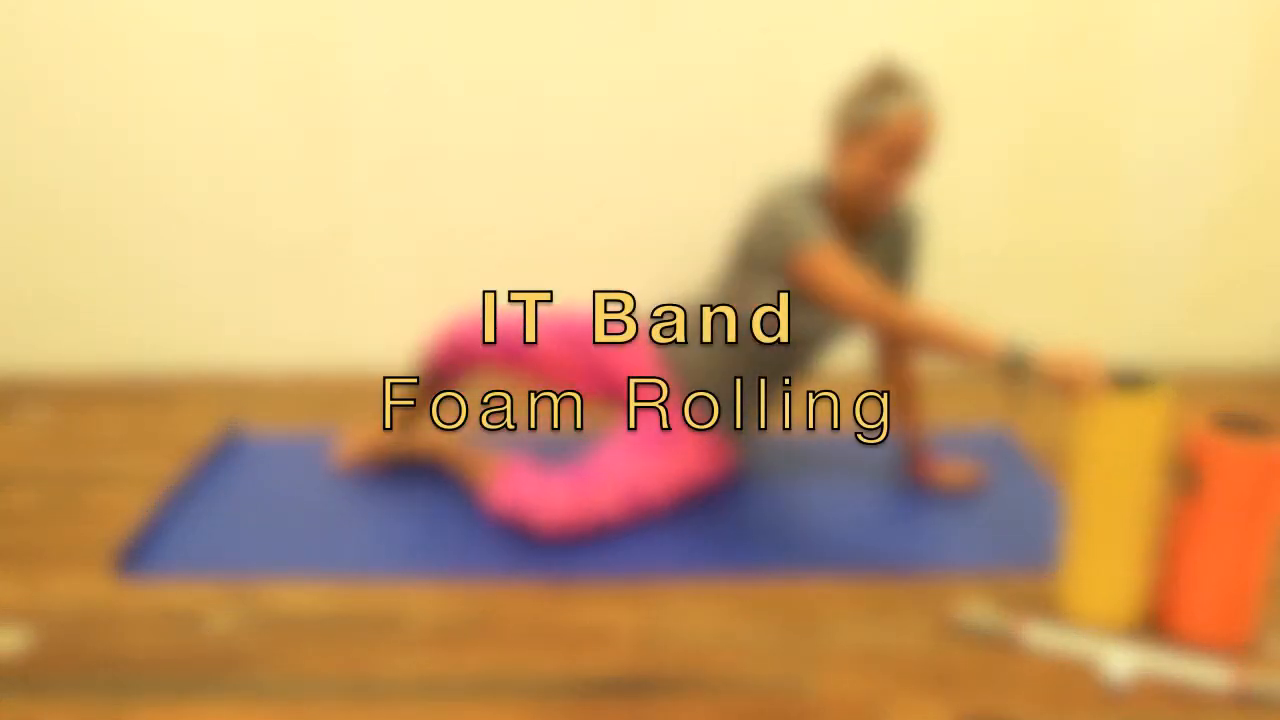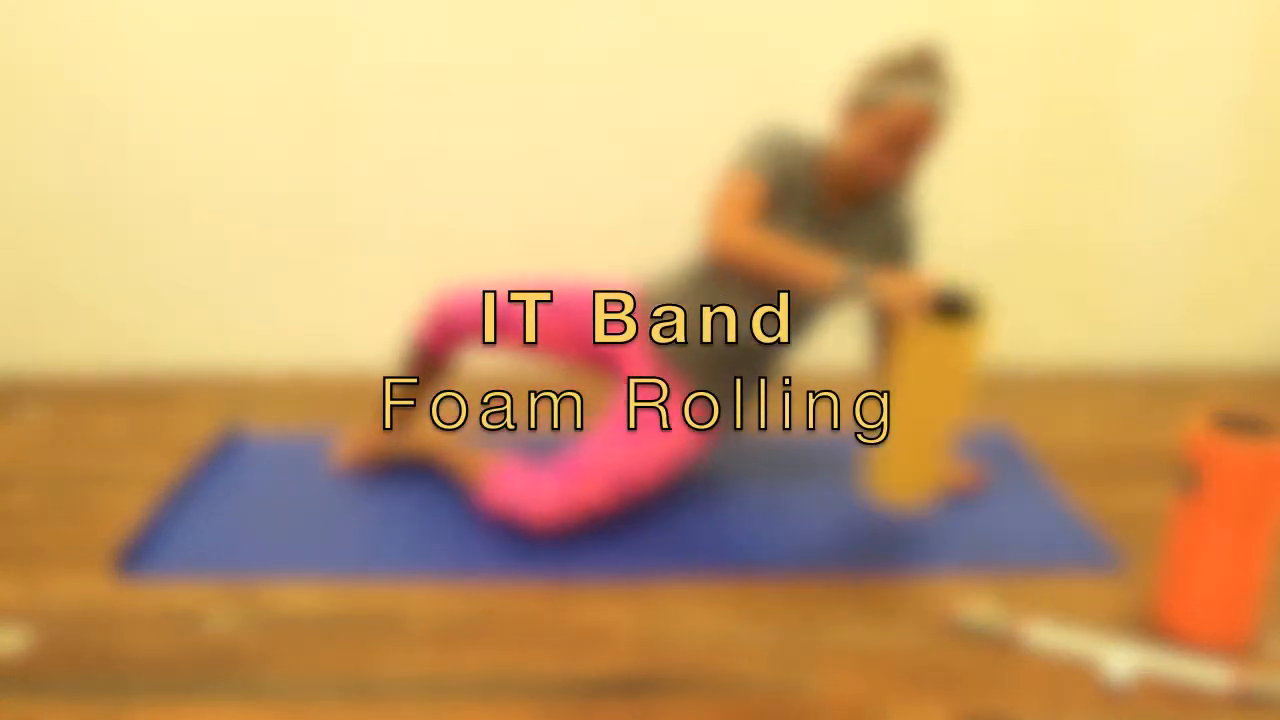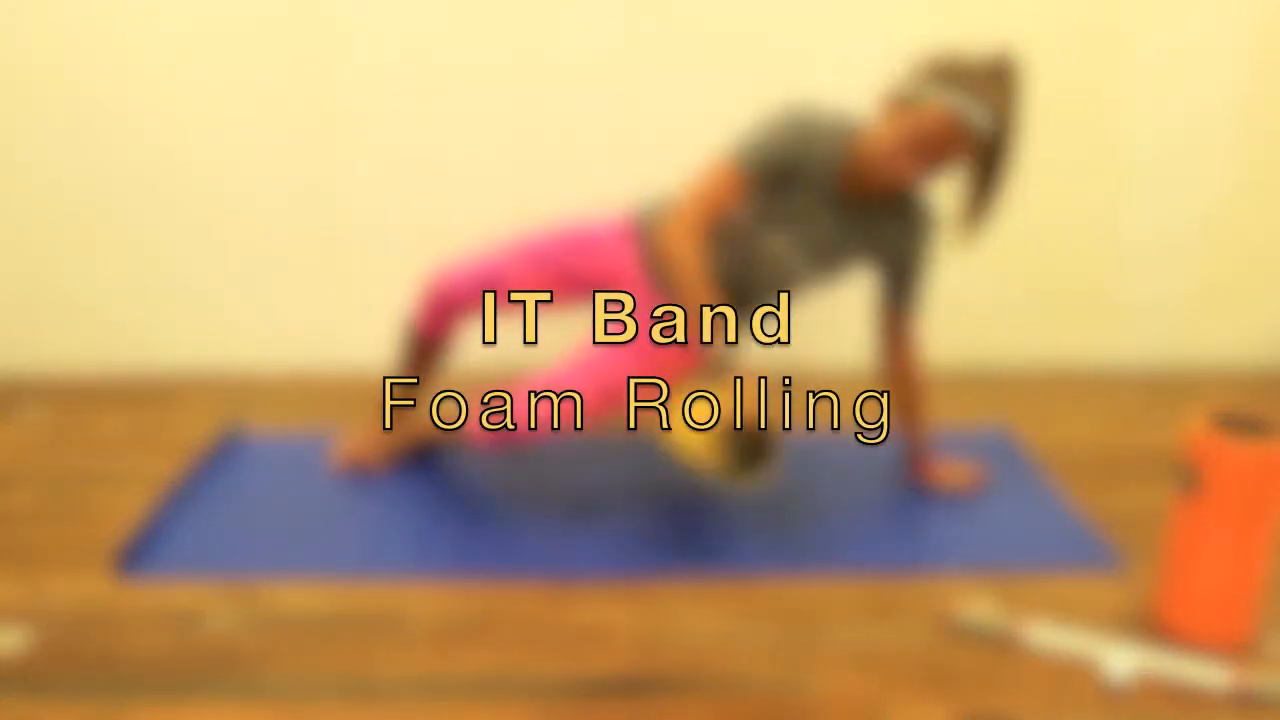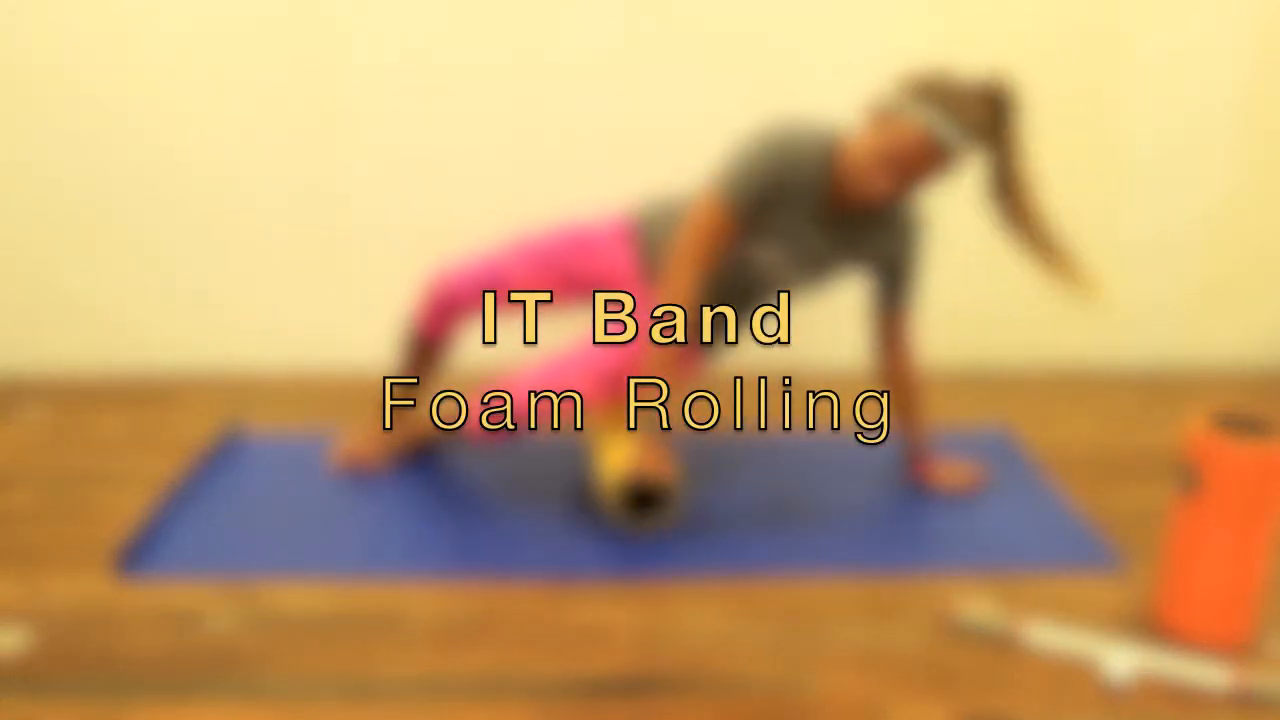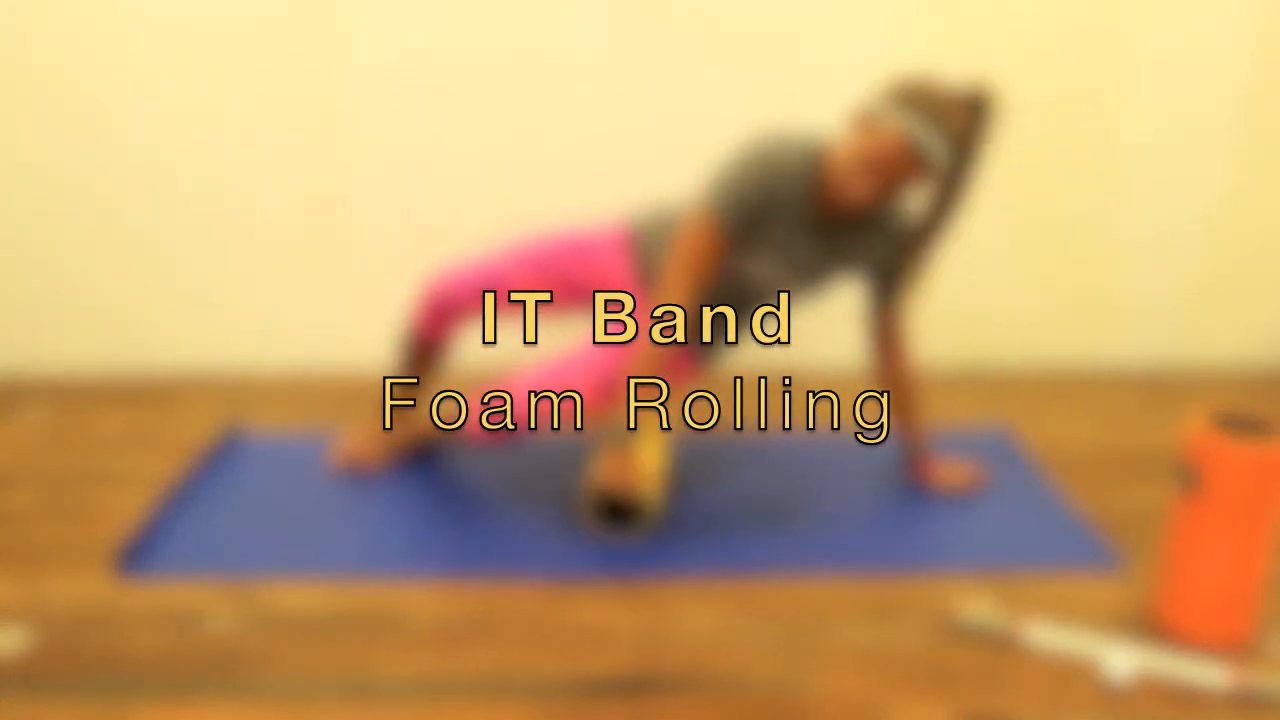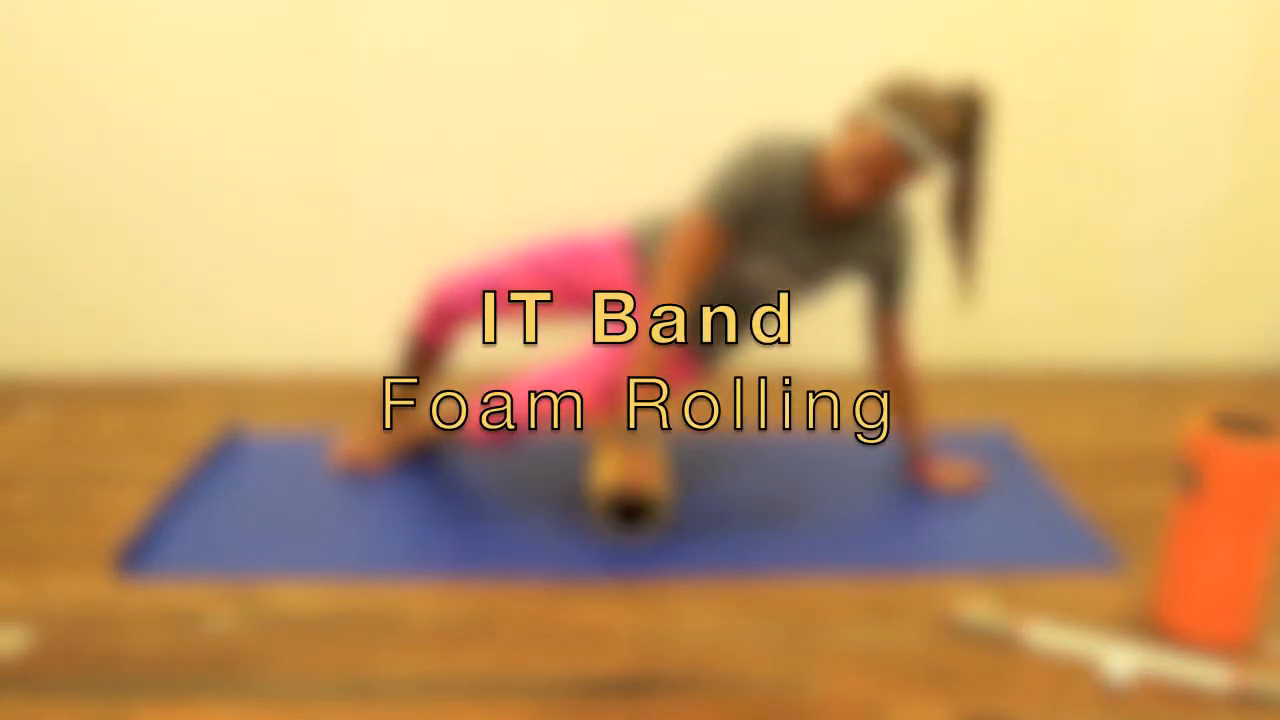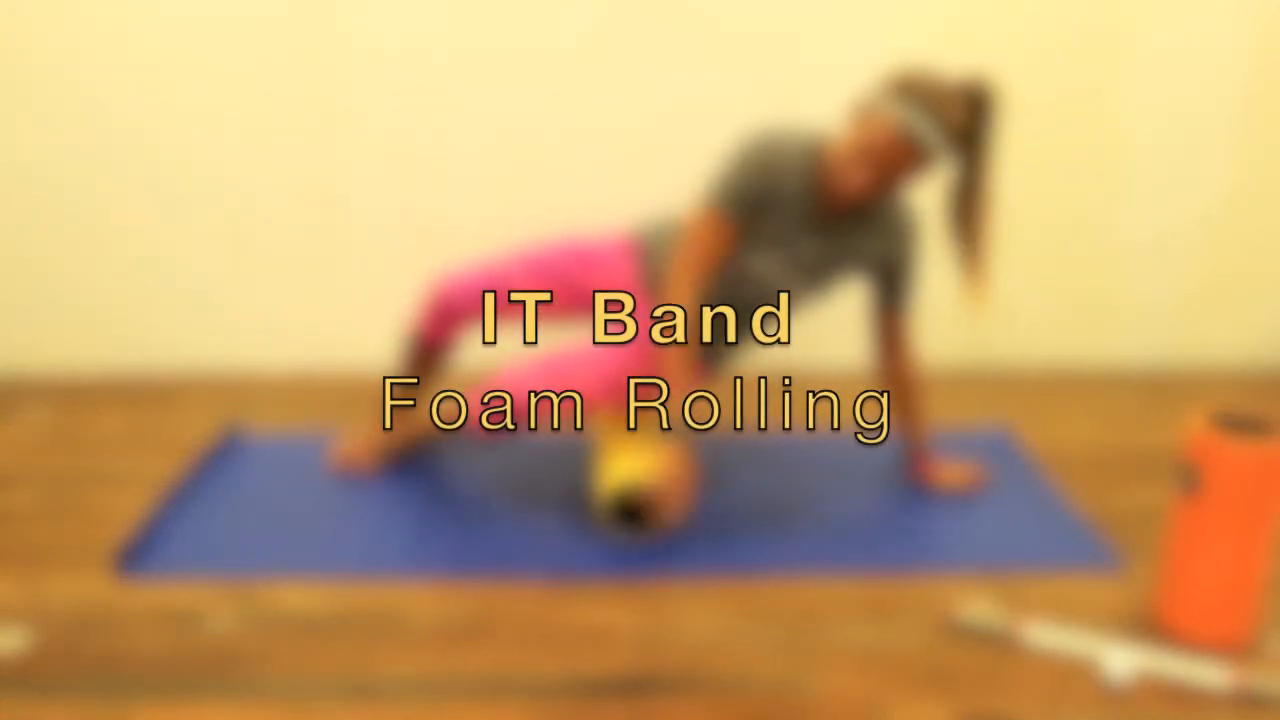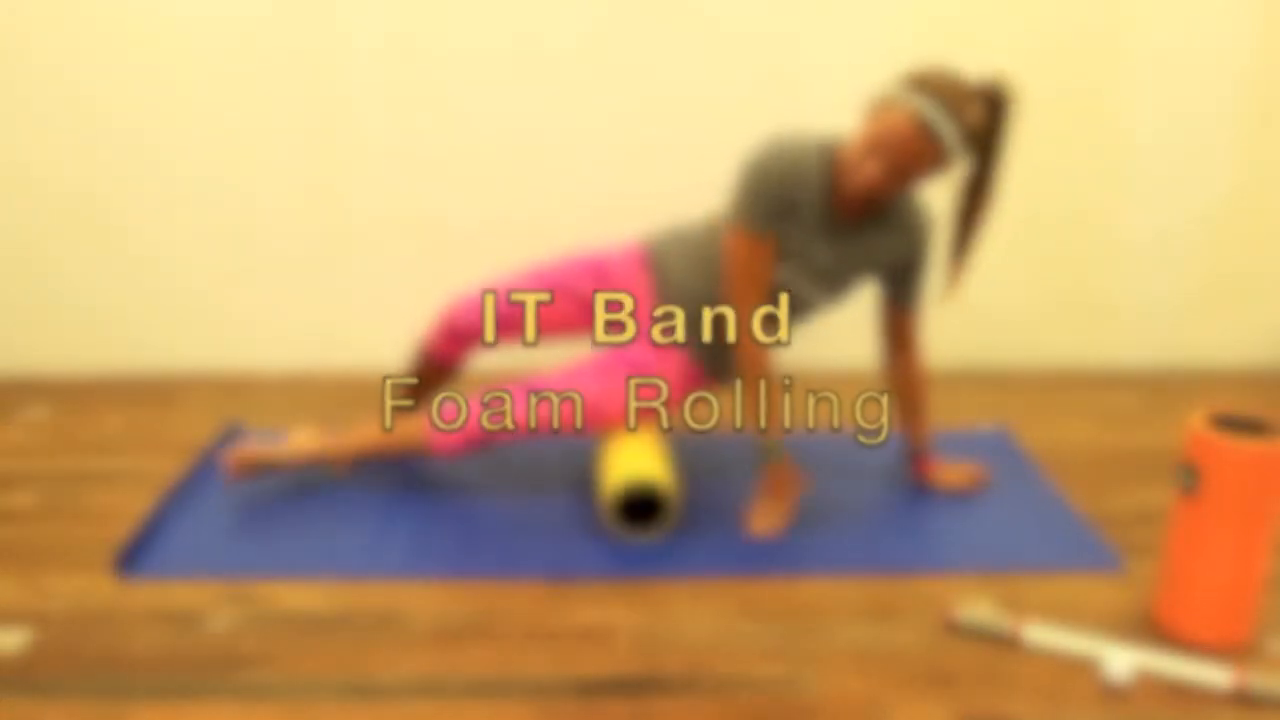
dt=0.3s
person 1, frame 1
left shoulder: (896, 231)
right shoulder: (789, 207)
left elbow: (894, 347)
right elbow: (877, 309)
left wrist: (920, 458)
right wrist: (1025, 359)
left hip: (702, 432)
right hip: (653, 354)
left knee: (547, 512)
right knee: (470, 338)
left ankle: (439, 447)
right ankle: (409, 427)
person 1, frame 2
left shoulder: (887, 225)
right shoulder: (780, 155)
left elbow: (890, 351)
right elbow: (727, 237)
right wrist: (863, 280)
left hip: (689, 397)
right hip: (644, 320)
left knee: (531, 507)
right knee: (453, 315)
left ankle: (424, 446)
right ankle: (396, 424)
person 1, frame 3
left shoulder: (904, 224)
right shoulder: (803, 134)
left elbow: (899, 346)
right elbow: (682, 226)
left wrist: (920, 458)
left hip: (676, 330)
right hip: (636, 255)
left knee: (517, 414)
right knee: (451, 291)
left ankle: (415, 432)
right ankle: (399, 408)
person 1, frame 4
left shoulder: (892, 232)
right shoulder: (782, 151)
left elbow: (893, 352)
right elbow: (679, 276)
left wrist: (920, 458)
right wrist: (644, 424)
right hip: (627, 247)
left knee: (517, 407)
right knee: (450, 293)
left ankle: (416, 433)
right ankle: (399, 415)
person 1, frame 5
left shoulder: (883, 234)
right shoulder: (770, 165)
left elbow: (889, 349)
right elbow: (670, 298)
left wrist: (920, 458)
right wrist: (624, 434)
left hip: (684, 340)
right hip: (631, 259)
left knee: (508, 412)
right knee: (448, 295)
left ankle: (411, 433)
right ankle: (395, 412)
person 1, frame 6
left shoulder: (882, 238)
right shoulder: (765, 165)
left elbow: (890, 351)
right elbow: (665, 295)
left wrist: (920, 459)
right wrist: (630, 431)
left hip: (685, 344)
right hip: (631, 262)
left knee: (506, 414)
right knee: (449, 299)
left ankle: (414, 434)
right ankle: (395, 415)
person 1, frame 7
left shoulder: (888, 234)
right shoulder: (770, 159)
left elbow: (894, 350)
right elbow: (682, 287)
left wrist: (920, 458)
left hip: (686, 339)
right hip: (638, 267)
left knee: (501, 401)
right knee: (453, 298)
left ankle: (407, 435)
right ankle: (398, 417)
person 1, frame 8
left shoulder: (904, 234)
right shoulder: (783, 166)
left elbow: (902, 347)
right elbow: (747, 324)
left wrist: (923, 457)
right wrist: (775, 460)
left hip: (683, 359)
right hip: (646, 279)
left knee: (491, 420)
right knee: (467, 321)
left ankle: (326, 449)
right ankle: (390, 420)
